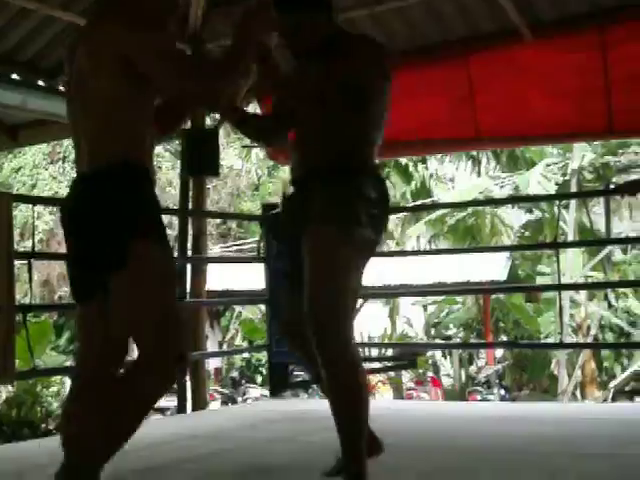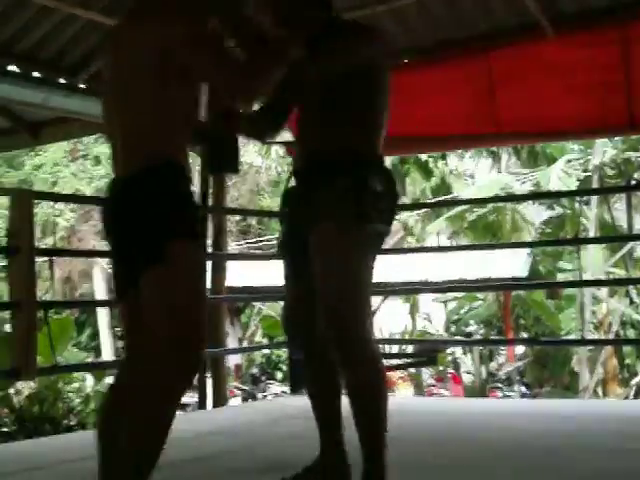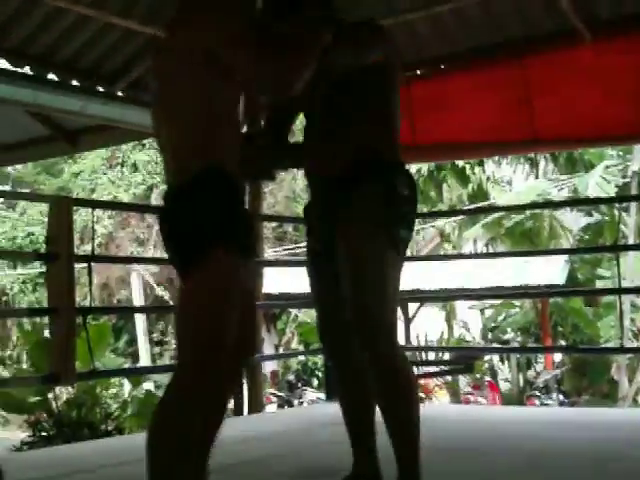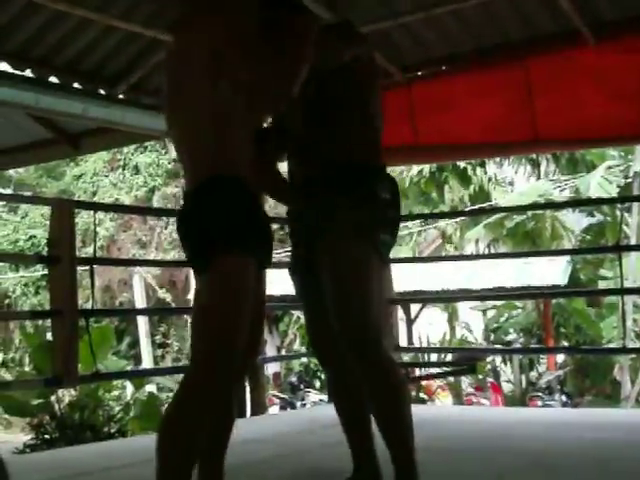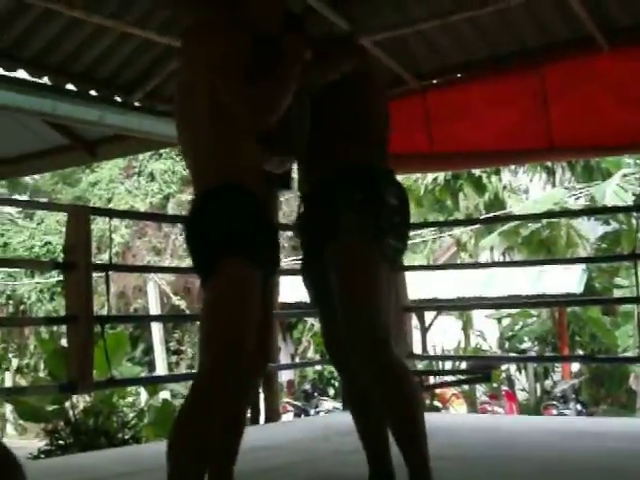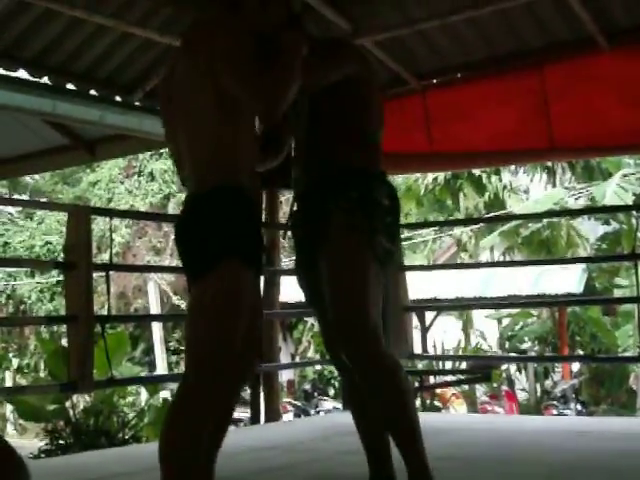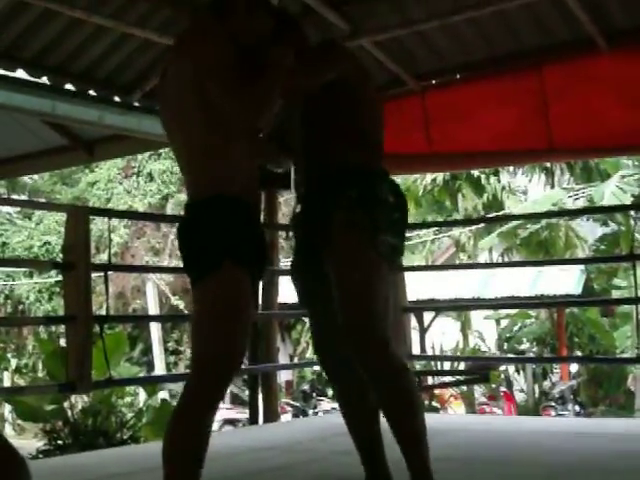
dt=0.2s
person 1, frame 1
left shoulder: (88, 45)
right elbow: (210, 92)
left wrist: (181, 89)
right wrist: (246, 41)
left hip: (90, 206)
right hip: (119, 201)
left knee: (96, 370)
right knee: (166, 358)
person 1, frame 2
left shoulder: (125, 40)
right elbow: (237, 87)
left hip: (129, 202)
right hip: (157, 198)
left knee: (143, 364)
right knee: (179, 358)
person 1, frame 3
left shoulder: (176, 48)
right elbow: (280, 82)
left hip: (190, 207)
right hip: (208, 204)
left knee: (236, 348)
right knee: (203, 368)
person 1, frame 4
left shoulder: (192, 55)
right elbow: (278, 87)
left hip: (231, 213)
right hip: (223, 210)
left knee: (237, 359)
right knee: (214, 368)
person 1, frame 5
left shoulder: (206, 69)
right elbow: (256, 114)
right wrist: (293, 57)
left hip: (245, 223)
right hip: (229, 218)
left knee: (247, 365)
right knee: (222, 373)
person 1, frame 6
left shoulder: (180, 71)
right elbow: (269, 103)
right wrist: (293, 51)
left hip: (214, 218)
right hip: (222, 218)
left knee: (239, 360)
right knee: (209, 371)
person 1, frame 7
left shoulder: (175, 79)
right shoulder: (204, 39)
right elbow: (250, 117)
right wrist: (279, 62)
left hip: (220, 224)
right hip: (222, 223)
left knee: (219, 369)
right knee: (211, 373)
person 2, frame 1
left shoulder: (365, 53)
right shoulder: (302, 73)
left elbow: (361, 126)
right elbow: (270, 134)
left wrist: (298, 100)
right wrist: (225, 105)
left hip: (348, 198)
right hip: (308, 202)
left knee: (328, 333)
right knee: (297, 329)
right ankle: (361, 436)
person 2, frame 2
left shoulder: (361, 38)
right shoulder: (305, 60)
left elbow: (299, 79)
right elbow: (267, 125)
right wrist: (229, 116)
left hip: (353, 191)
right hip: (311, 194)
left knee: (344, 329)
right knee: (301, 325)
person 2, frame 3
left shoulder: (369, 39)
right shoulder: (305, 72)
left elbow: (320, 62)
right elbow: (268, 140)
left hip: (374, 195)
right hip: (328, 204)
left knee: (372, 336)
right knee: (337, 338)
person 2, frame 4
left shoulder: (345, 43)
right shoulder: (294, 83)
right elbow: (264, 149)
left hip: (356, 201)
right hip: (310, 212)
left knee: (361, 341)
right knee: (327, 344)
person 2, frame 5
left shoulder: (343, 54)
right shoulder: (310, 94)
left hip: (363, 207)
right hip: (324, 218)
left knee: (370, 347)
right knee: (343, 352)
person 2, frame 6
left shoulder: (340, 55)
right shoulder: (306, 98)
left hip: (355, 205)
right hip: (318, 216)
left knee: (359, 343)
right knee: (344, 350)
person 2, frame 7
left shoulder: (332, 58)
right shoulder: (306, 100)
right elbow: (280, 151)
left hip: (358, 205)
right hip: (321, 217)
left knee: (366, 344)
right knee: (333, 352)
